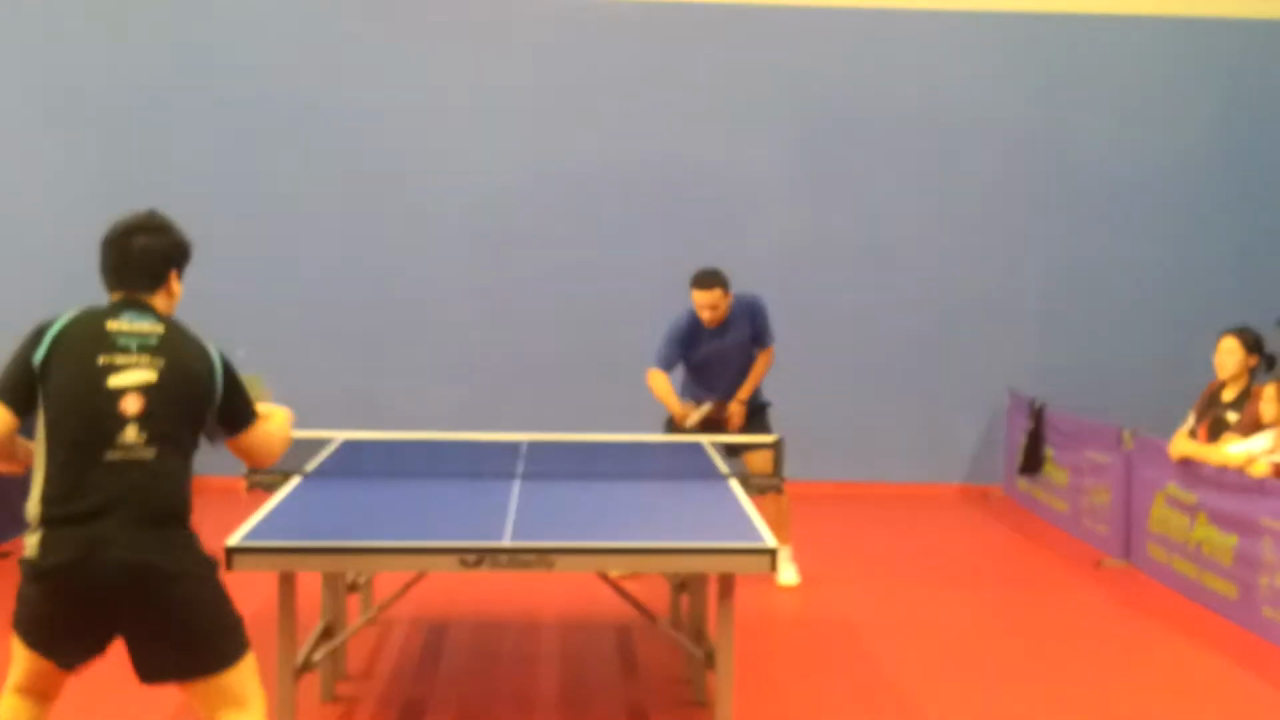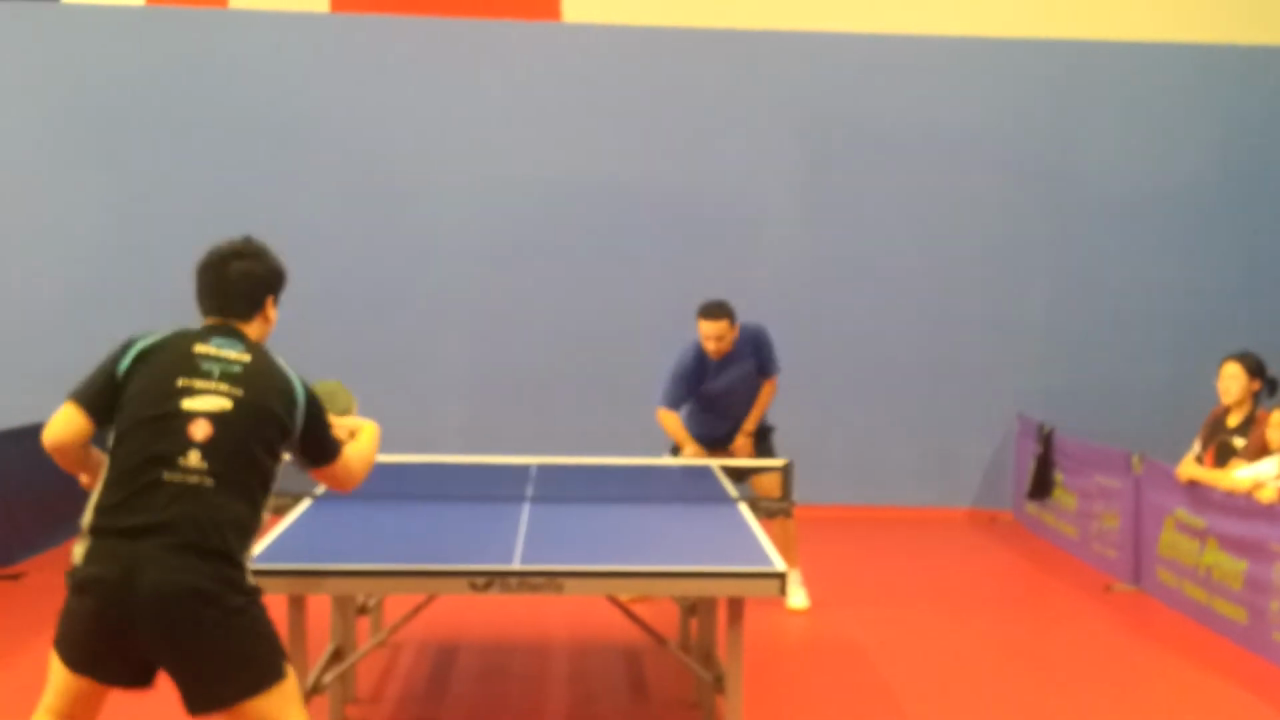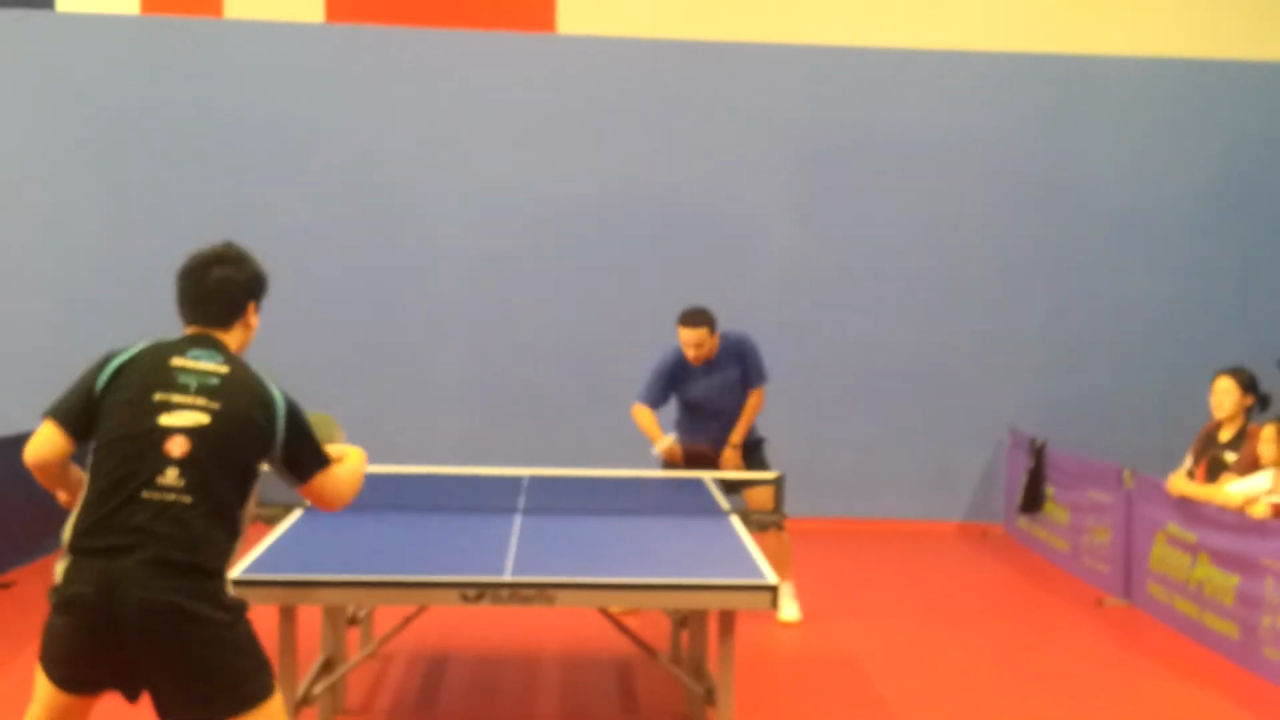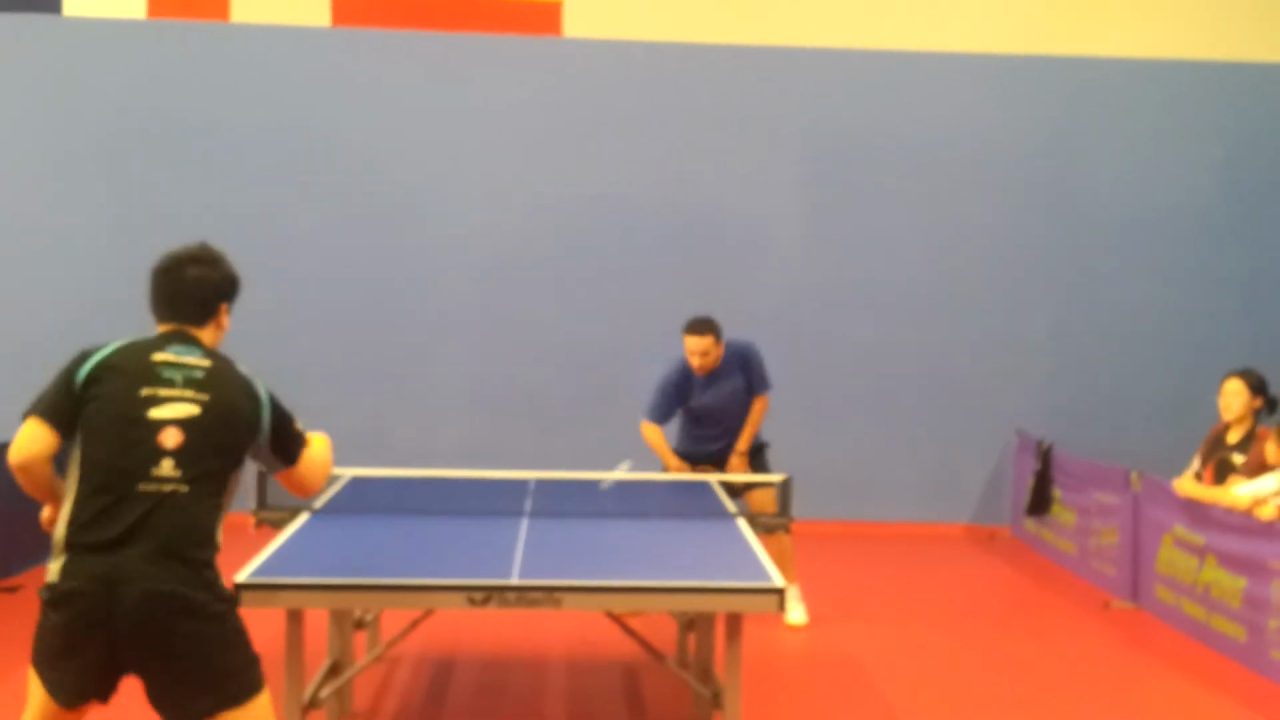
dt=0.7s
person 1, frame 1
left shoulder: (54, 336)
right shoulder: (200, 359)
right elbow: (261, 450)
right wrist: (278, 421)
left hip: (62, 558)
right hip: (162, 563)
person 1, frame 2
left shoulder: (142, 351)
right shoulder: (284, 389)
left elbow: (58, 439)
right elbow: (342, 476)
right wrist: (367, 433)
left hip: (106, 573)
right hip: (205, 591)
person 1, frame 3
left shoulder: (120, 366)
right shoulder: (265, 402)
left elbow: (39, 456)
right elbow: (331, 494)
right wrist: (352, 459)
left hip: (88, 590)
right hip: (189, 609)
person 1, frame 4
left shoulder: (96, 363)
right shoulder: (245, 394)
left elbow: (25, 456)
right elbow: (308, 480)
left wrist: (58, 502)
right wrist: (320, 445)
left hip: (81, 583)
right hip: (182, 596)
person 2, frame 1
left shoulder: (752, 307)
right shoulder: (684, 326)
left elbow: (765, 353)
right elbow: (654, 376)
left wrist: (741, 400)
right wrist: (676, 406)
left hip: (744, 409)
right hip: (695, 411)
left knee: (768, 480)
left ankle: (784, 557)
person 2, frame 2
left shoulder: (757, 337)
right shoulder: (690, 360)
left elbow: (769, 381)
right elbow: (665, 411)
left wrist: (747, 433)
right wrist: (688, 447)
left hip: (749, 434)
right hip: (701, 439)
left knee: (776, 501)
left ankle: (793, 579)
person 2, frame 3
left shoulder: (741, 346)
right shoulder: (672, 364)
left elbow: (756, 394)
right elbow: (641, 408)
left wrist: (735, 445)
right wrist: (659, 439)
left hip: (740, 446)
right hip: (689, 450)
left knee: (767, 516)
left ankle: (786, 592)
person 2, frame 4
left shoulder: (745, 354)
right shoulder: (676, 377)
left elbow: (760, 400)
right elbow: (649, 425)
left wrist: (740, 452)
right wrist: (670, 461)
left hip: (742, 450)
right hip: (692, 456)
left ankle: (792, 595)
